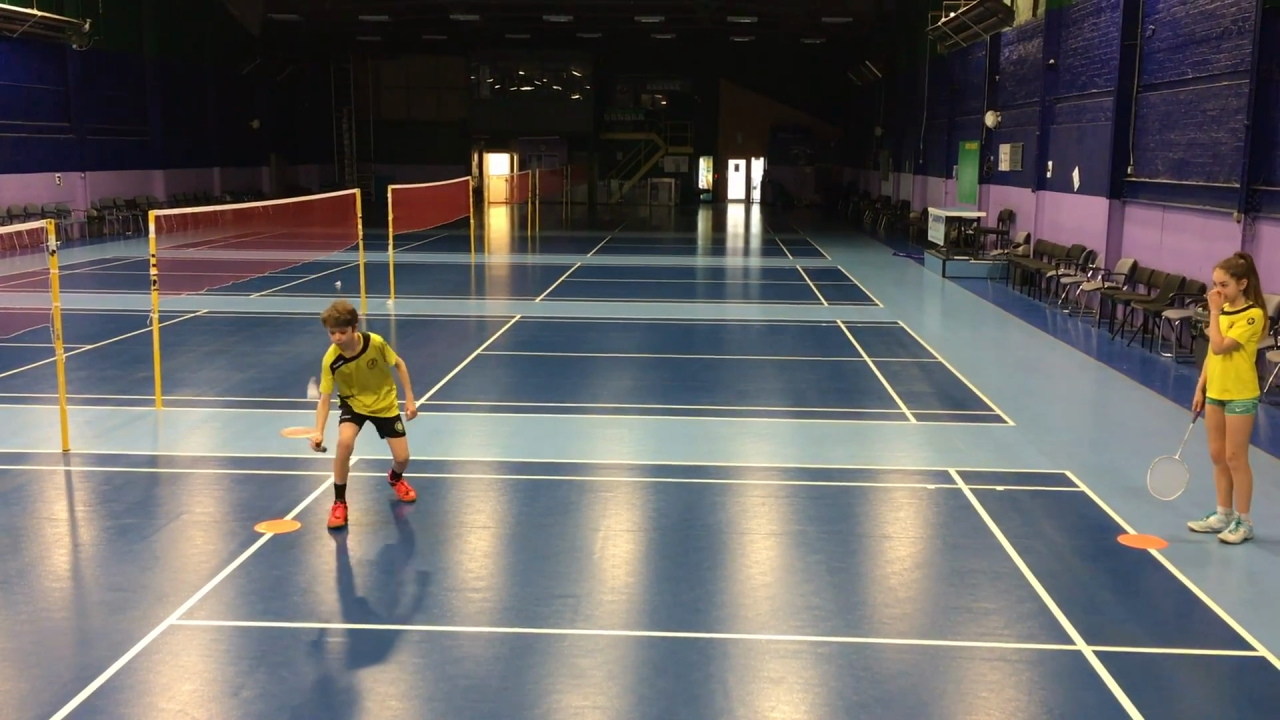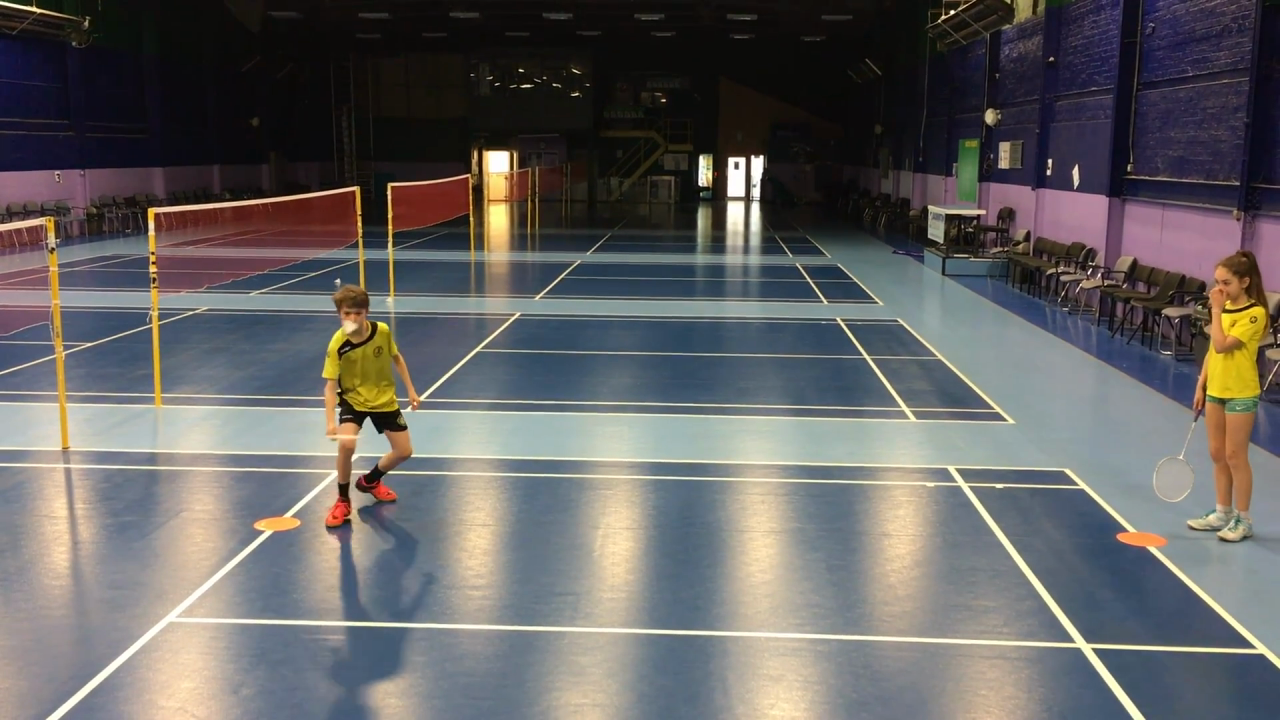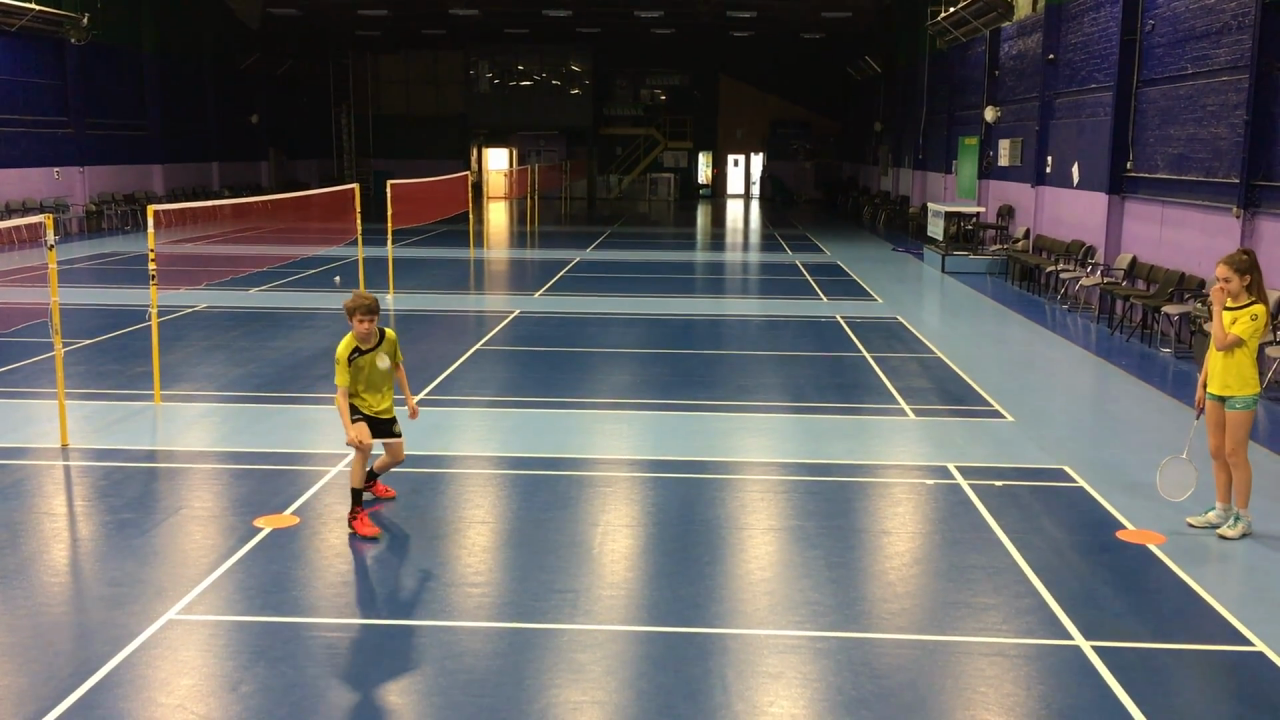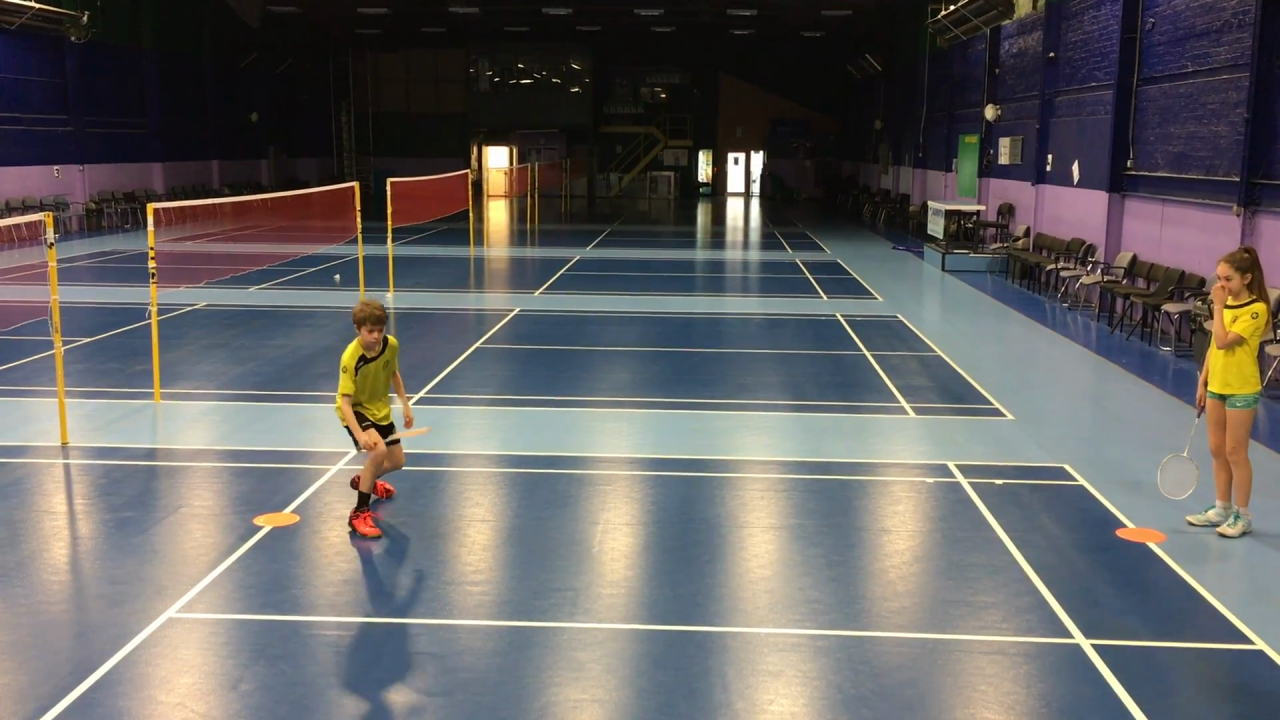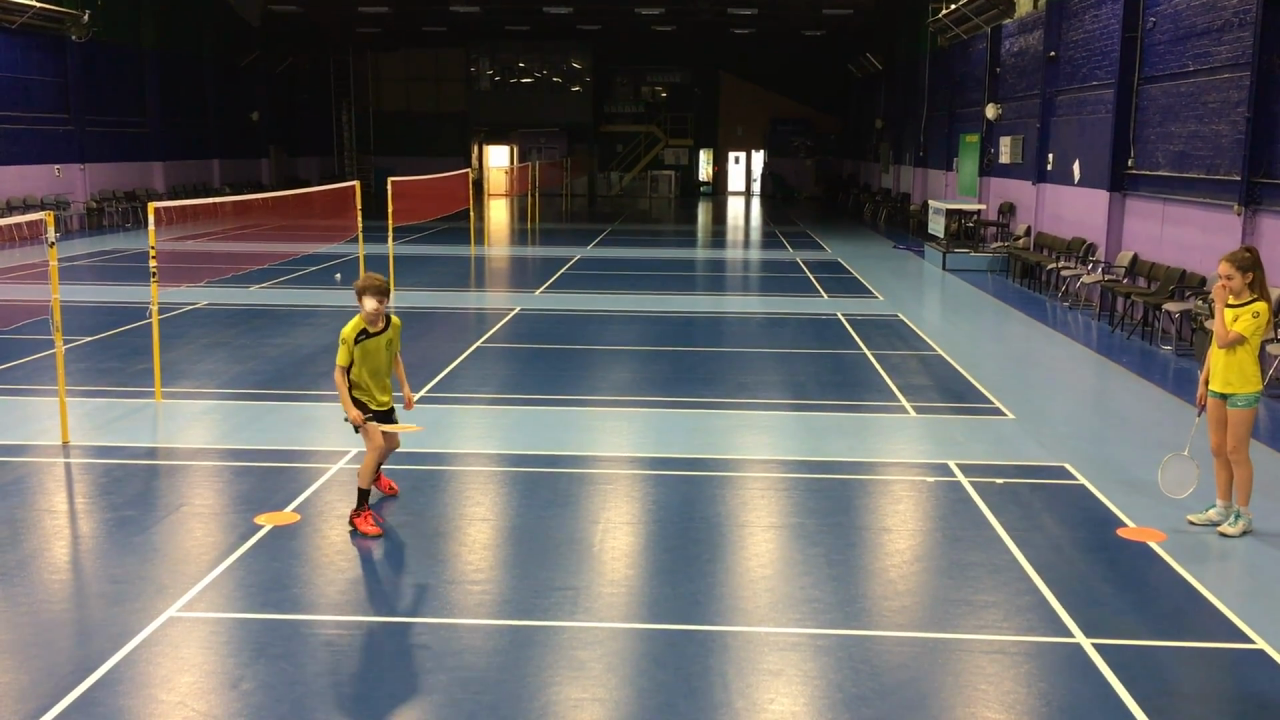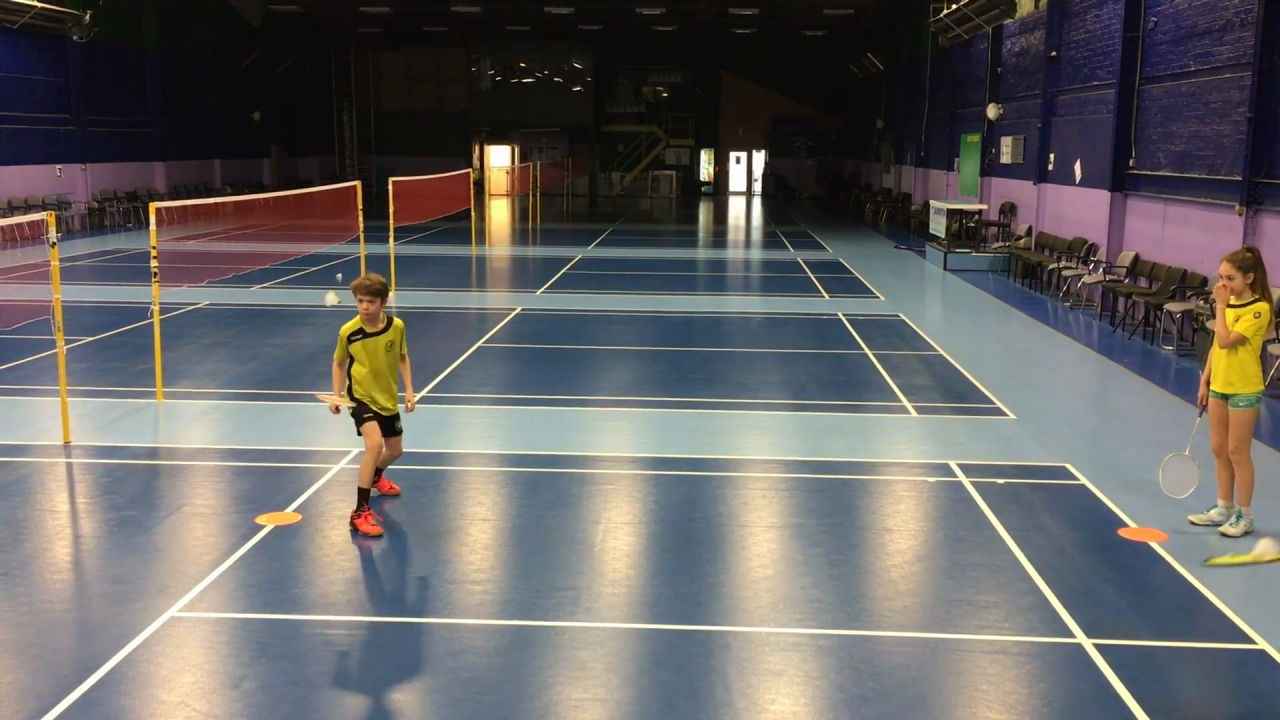
dt=0.2s
person 1, frame 1
left shoulder: (1252, 315)
right shoulder: (1222, 310)
left elbow: (1219, 347)
left wrist: (1214, 312)
right wrist: (1200, 388)
left hip: (1240, 395)
right hip: (1215, 392)
left knee: (1235, 458)
right knee: (1218, 456)
left ankle: (1243, 521)
right ankle: (1223, 514)
person 1, frame 2
left shoulder: (1254, 313)
right shoulder: (1224, 308)
left elbow: (1222, 346)
left wrist: (1216, 311)
right wrist: (1201, 386)
left hip: (1241, 394)
right hip: (1216, 390)
left knee: (1235, 456)
right knee: (1217, 454)
left ankle: (1243, 519)
right ankle: (1223, 512)
person 1, frame 3
left shoulder: (1255, 311)
right shoulder: (1225, 305)
left elbow: (1222, 343)
left wrist: (1216, 308)
right wrist: (1202, 384)
left hip: (1241, 391)
right hip: (1216, 388)
left knee: (1235, 454)
right knee: (1217, 452)
left ankle: (1242, 517)
right ankle: (1222, 510)
person 1, frame 4
left shoulder: (1255, 310)
right shoulder: (1225, 304)
left elbow: (1223, 342)
left wrist: (1217, 307)
right wrist: (1202, 382)
left hip: (1241, 390)
right hip: (1216, 386)
left knee: (1235, 452)
right knee: (1217, 450)
left ankle: (1242, 515)
right ankle: (1222, 508)
person 1, frame 5
left shoulder: (1257, 309)
right shoulder: (1227, 303)
left elbow: (1224, 340)
left wrist: (1218, 306)
right wrist: (1203, 381)
left hip: (1242, 389)
right hip: (1217, 385)
left knee: (1236, 452)
right knee: (1218, 449)
left ankle: (1243, 515)
right ankle: (1223, 507)
person 1, frame 6
left shoulder: (1258, 309)
right shoulder: (1228, 303)
left elbow: (1225, 341)
left wrist: (1220, 306)
right wrist: (1205, 381)
left hip: (1244, 389)
right hip: (1219, 385)
left knee: (1237, 452)
right knee: (1219, 449)
left ankle: (1244, 515)
right ankle: (1224, 508)
person 2, frame 1
left shoulder: (375, 342)
right shoulder: (331, 360)
left elbow: (399, 365)
right elbow: (324, 399)
left wrist: (409, 398)
right wrist: (318, 433)
left hip: (384, 403)
right hip: (353, 403)
left knee: (401, 456)
right knee: (344, 443)
left ankle: (397, 479)
right ankle: (340, 503)
person 2, frame 2
left shoulder: (382, 331)
right shoulder: (337, 345)
left elbow: (396, 358)
right elbow: (330, 386)
left wrist: (410, 389)
right wrist: (330, 422)
left hip: (384, 398)
right hip: (353, 398)
left knee: (403, 452)
right knee: (346, 444)
left ankle: (370, 480)
right ankle: (342, 501)
person 2, frame 3
left shoulder: (389, 338)
right shoulder: (345, 351)
left elbow: (397, 366)
right elbow: (341, 393)
left wrist: (409, 397)
right wrist: (349, 430)
left hip: (382, 404)
right hip: (355, 403)
left knee: (396, 456)
right knee: (364, 446)
left ankle: (368, 479)
right ankle: (357, 512)
person 2, frame 4
left shoulder: (391, 345)
right shoulder: (350, 358)
right elbow: (344, 401)
left wrist: (405, 406)
right wrist: (359, 434)
left hip: (380, 410)
right hip: (356, 412)
left knee: (397, 462)
right knee: (377, 453)
left ankle: (363, 481)
right ankle: (360, 514)
person 2, frame 5
left shoulder: (394, 324)
right shoulder: (350, 332)
right elbow: (340, 372)
left wrist: (405, 387)
right wrist: (349, 407)
left hip: (383, 395)
right hip: (359, 396)
left knee: (392, 444)
right knee: (376, 446)
left ankle: (373, 474)
right ankle: (360, 512)
person 2, frame 6
left shoulder: (397, 327)
right shoulder: (348, 332)
left elbow: (403, 359)
right elbow: (338, 364)
left wrist: (409, 390)
right wrist: (337, 395)
left hip: (388, 399)
right hip: (361, 398)
left knee: (395, 450)
right knee: (375, 445)
left ankle: (375, 475)
right ankle: (361, 512)
